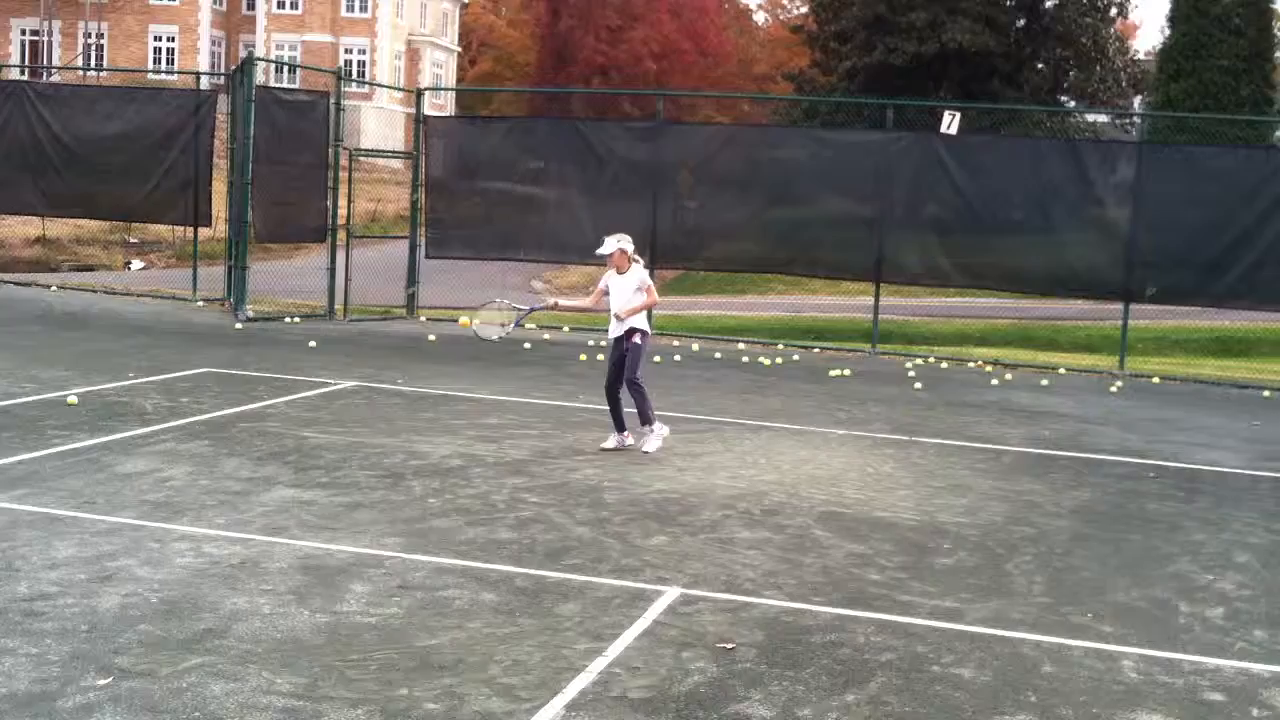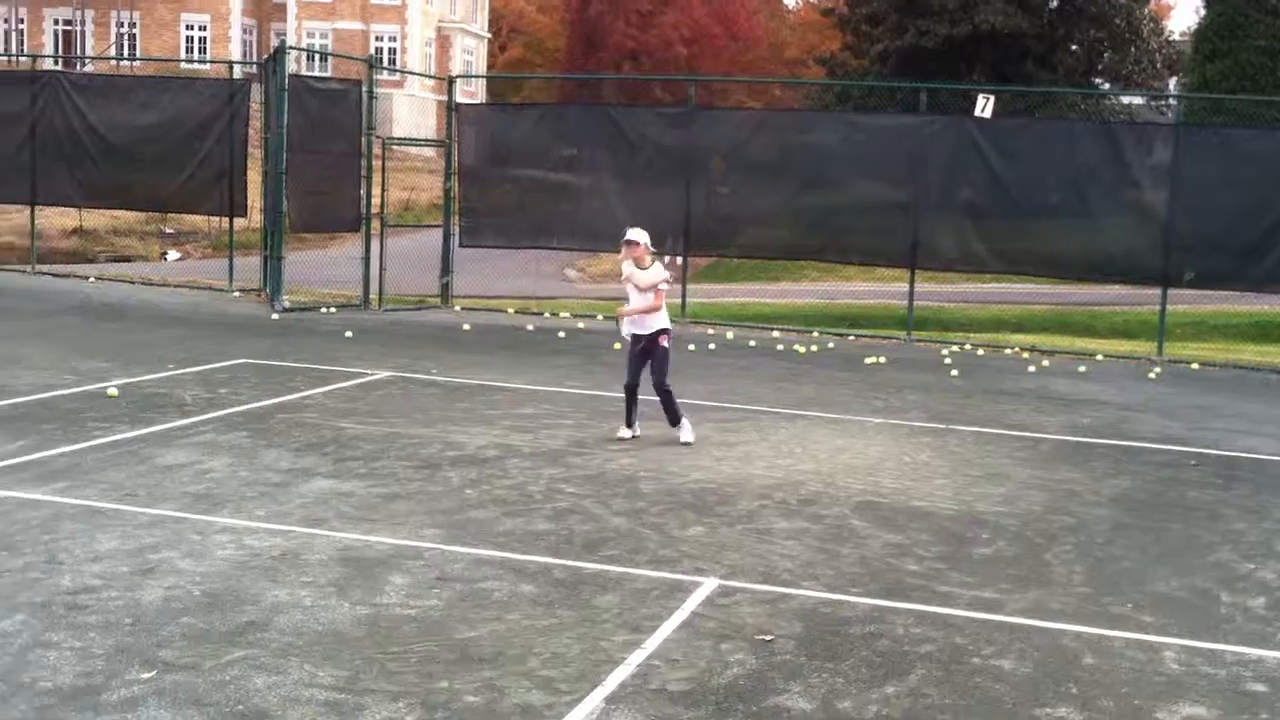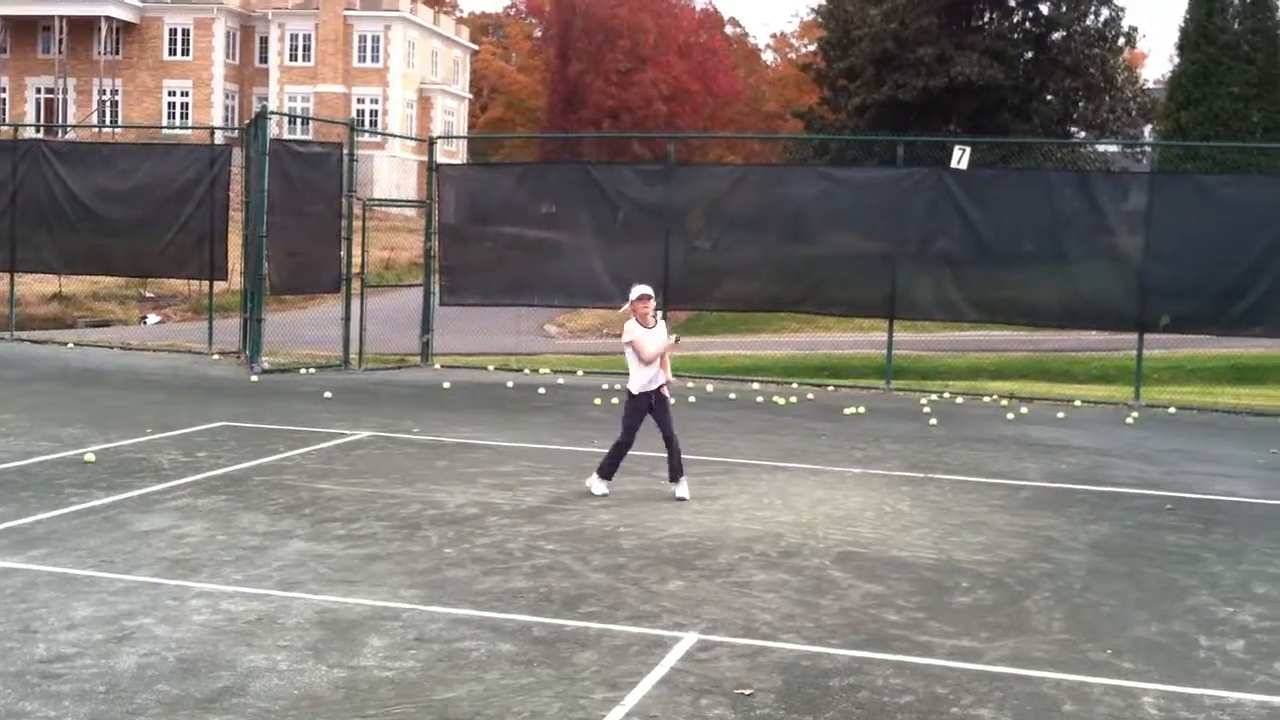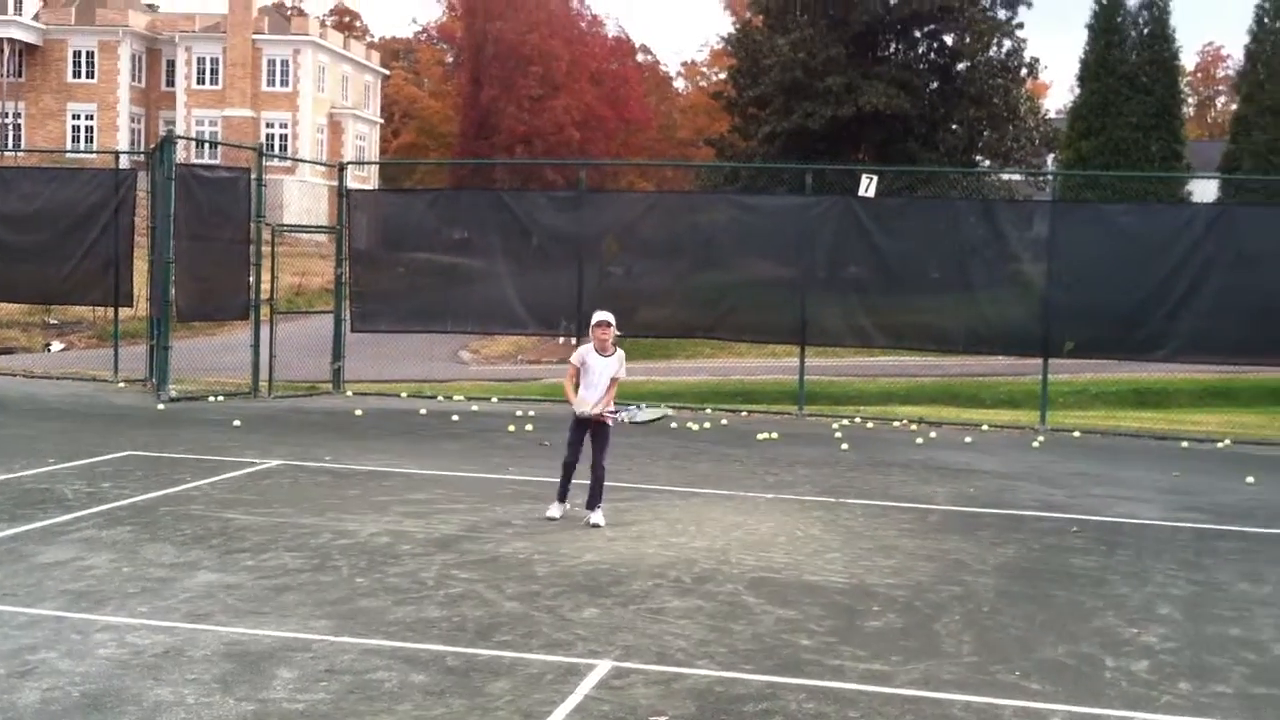
dt=0.4s
person 1, frame 1
left shoulder: (638, 272)
right shoulder: (609, 276)
left elbow: (654, 300)
right elbow: (591, 303)
left wrist: (629, 311)
right wrist: (562, 303)
left hip: (637, 332)
right hip: (617, 334)
left knee: (632, 378)
right knee: (612, 387)
left ankle: (653, 427)
right ankle: (623, 434)
person 1, frame 2
left shoulder: (658, 267)
right shoulder: (627, 267)
left elbow: (658, 303)
right elbow: (644, 285)
left wrist: (630, 311)
right wrist: (664, 278)
left hip: (659, 331)
right hip: (638, 333)
left knee: (661, 384)
right knee: (631, 383)
left ankle: (680, 424)
right ankle: (630, 425)
person 1, frame 3
left shoulder: (661, 325)
right shoulder: (630, 327)
left elbow: (664, 356)
right elbow: (646, 358)
left wrist: (666, 374)
right wrist: (668, 344)
left hip: (659, 389)
right hip: (638, 391)
left knee: (670, 436)
right knee: (625, 439)
left ankle: (678, 481)
right ankle: (599, 478)
person 1, frame 4
left shoulder: (619, 356)
right shoulder: (584, 351)
left elbow: (612, 389)
right elbow: (569, 381)
left wrist: (600, 409)
right wrist: (575, 405)
left hip: (603, 414)
right hip: (580, 412)
left knee: (598, 463)
right knee: (569, 460)
left ankle: (594, 508)
right ankle: (561, 501)
